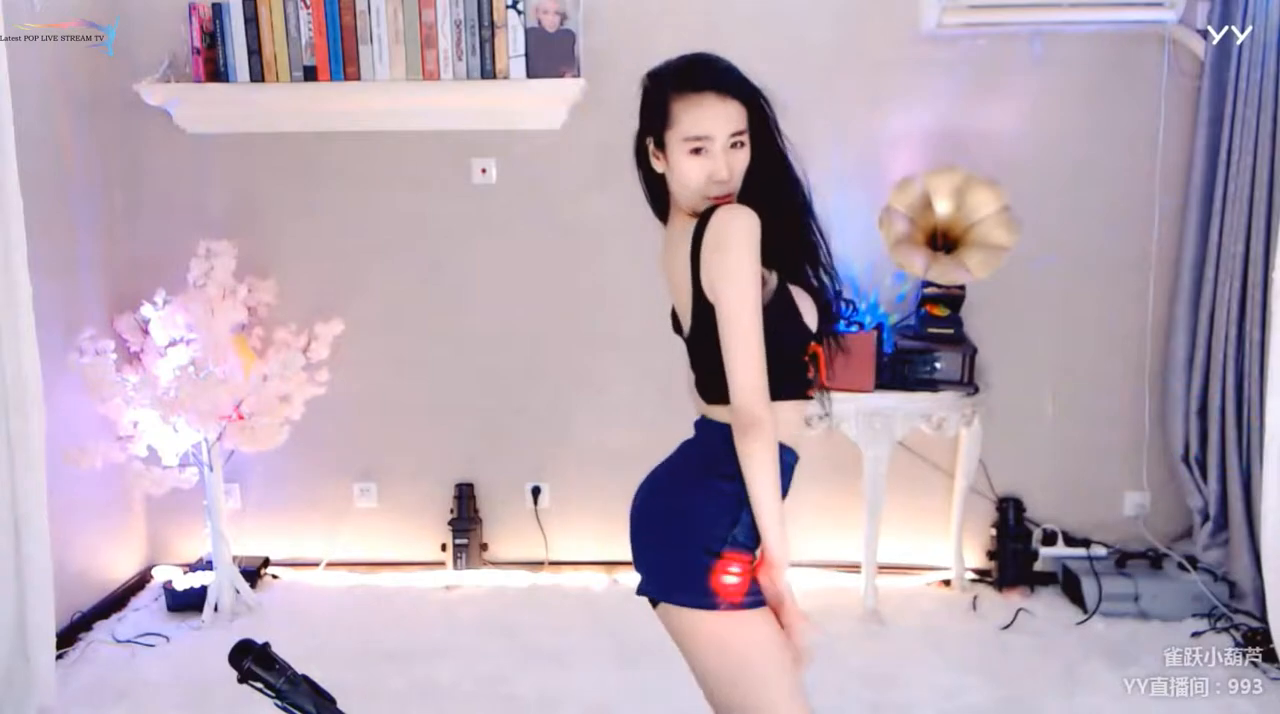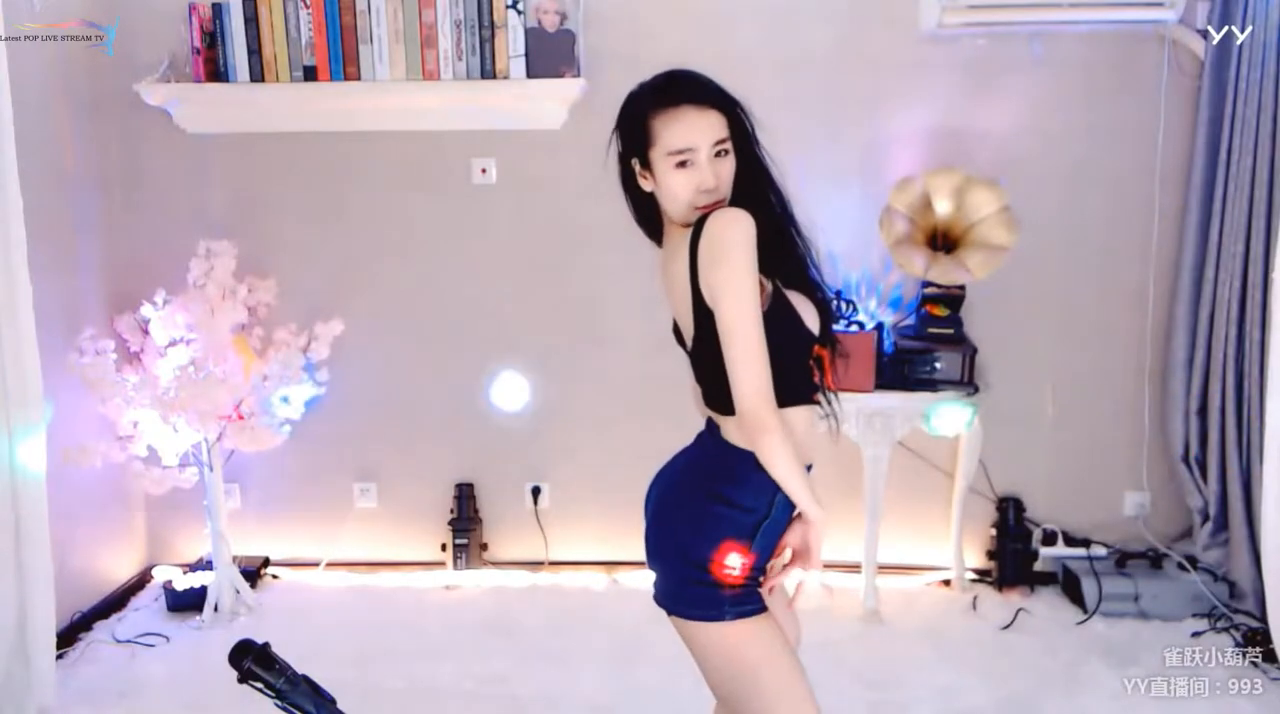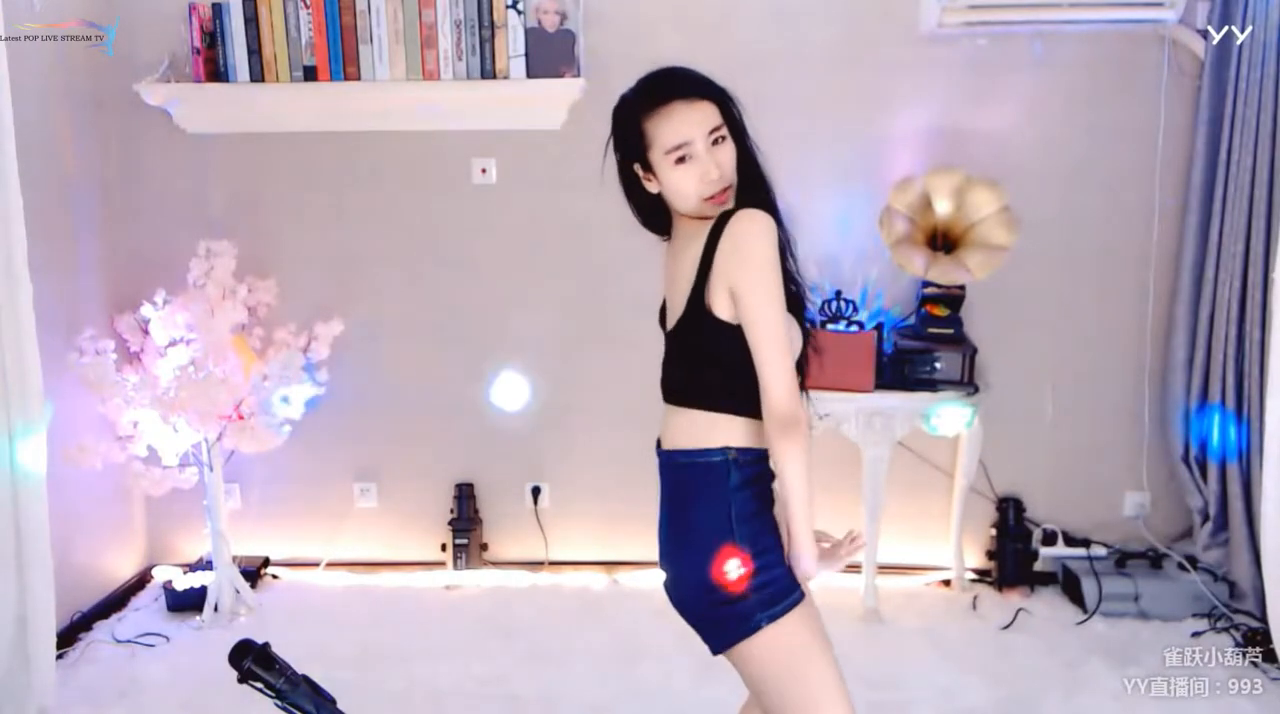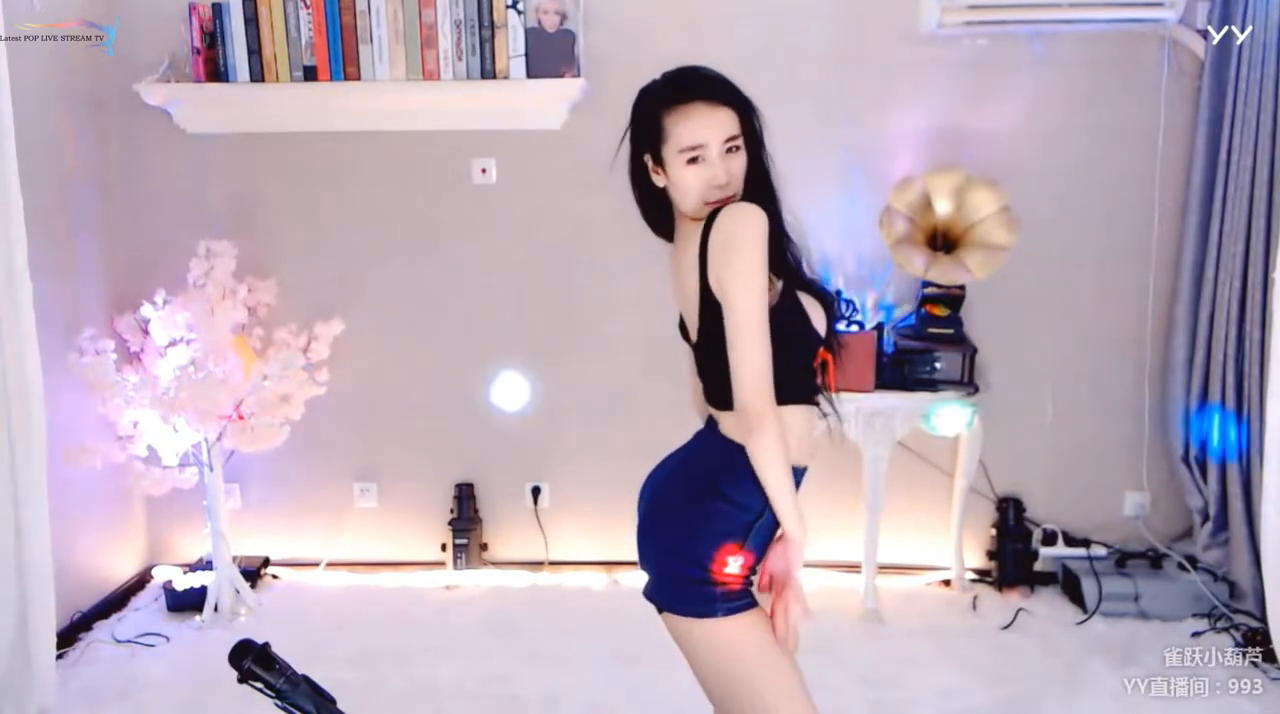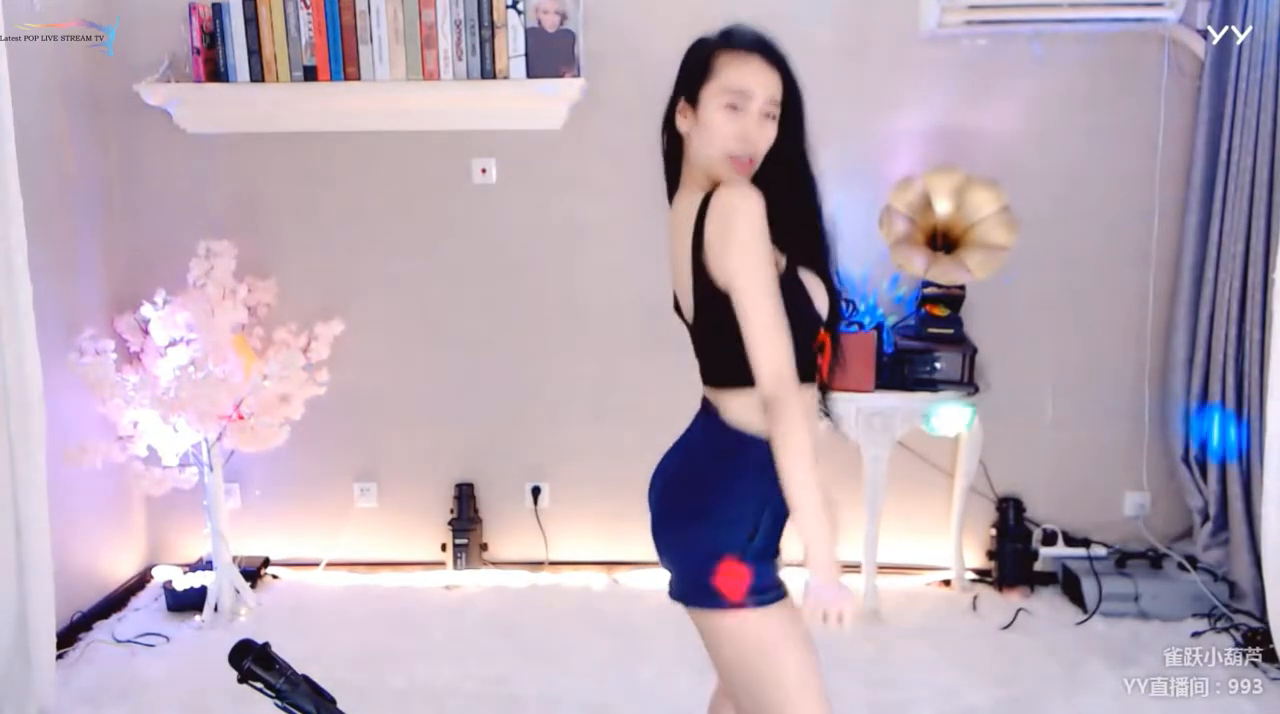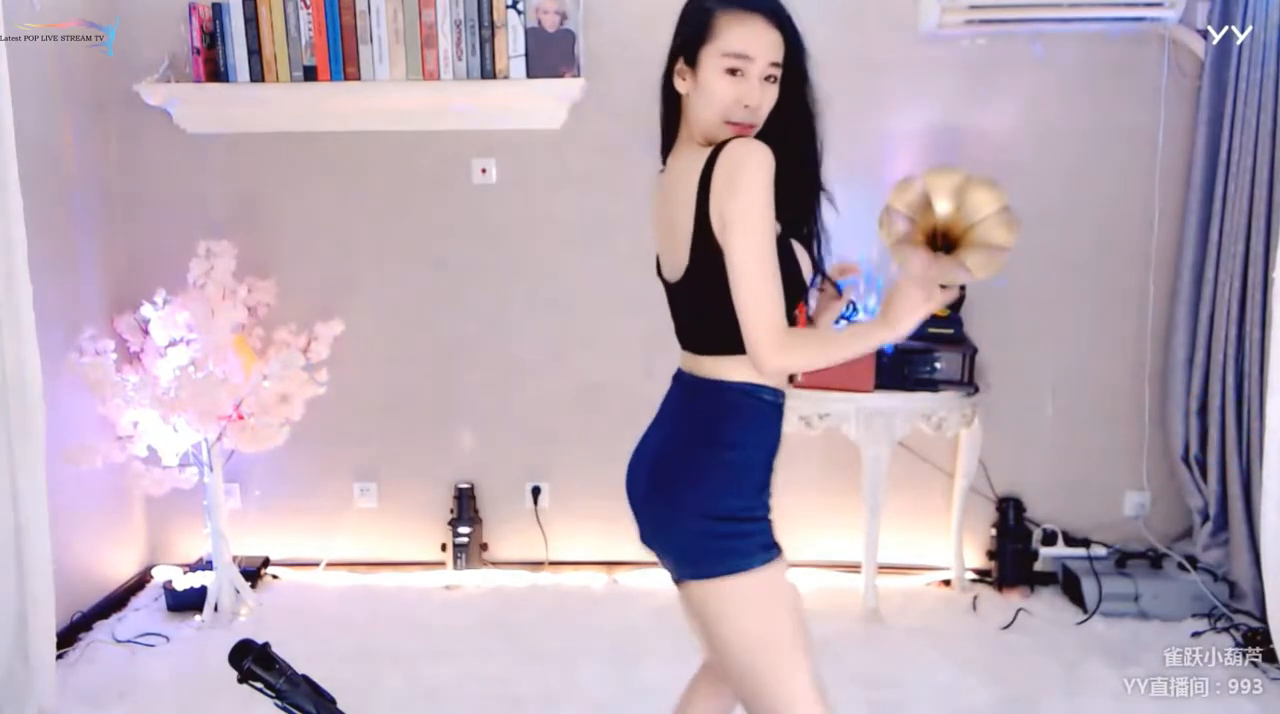
dt=0.7s
person 1, frame 1
left shoulder: (684, 231)
right shoulder: (734, 224)
right elbow: (750, 411)
right wrist: (775, 552)
left hip: (695, 502)
right hip: (707, 523)
left knee: (777, 660)
person 1, frame 2
left shoulder: (680, 244)
right shoulder: (731, 227)
right elbow: (758, 414)
right wrist: (811, 511)
left hip: (707, 499)
right hip: (716, 525)
left knee: (777, 648)
person 1, frame 3
left shoulder: (688, 239)
right shoulder: (748, 229)
right elbow: (783, 410)
right wrist: (803, 543)
left hip: (707, 499)
right hip: (723, 511)
person 1, frame 4
left shoulder: (692, 246)
right shoulder: (742, 223)
right elbow: (757, 407)
right wrist: (793, 533)
left hip: (701, 501)
right hip: (709, 529)
person 1, frame 5
left shoulder: (695, 208)
right shoulder: (737, 206)
right elbow: (778, 388)
left wrist: (806, 502)
right wrist: (819, 547)
left hip: (704, 483)
right hip: (724, 509)
person 1, frame 6
left shoulder: (675, 175)
right shoulder: (747, 162)
right elbow: (770, 349)
left wrist: (823, 304)
right wrist: (884, 325)
left hip: (675, 457)
right hip: (714, 477)
